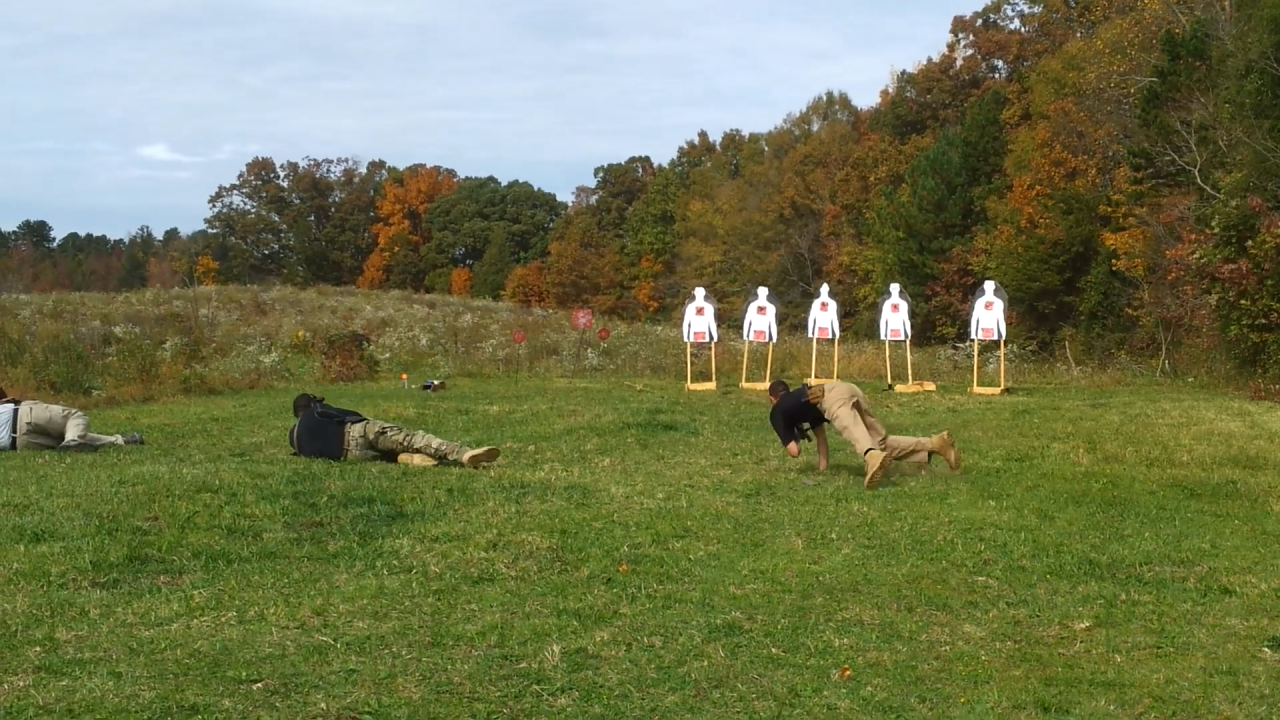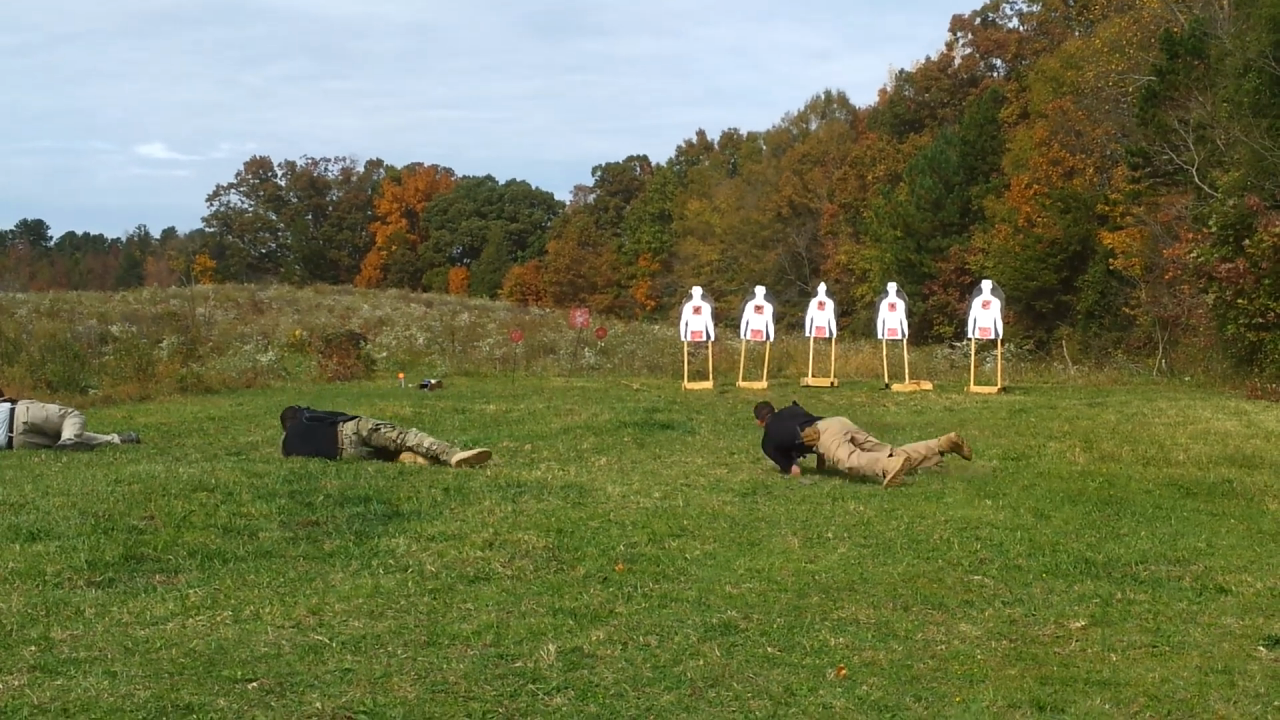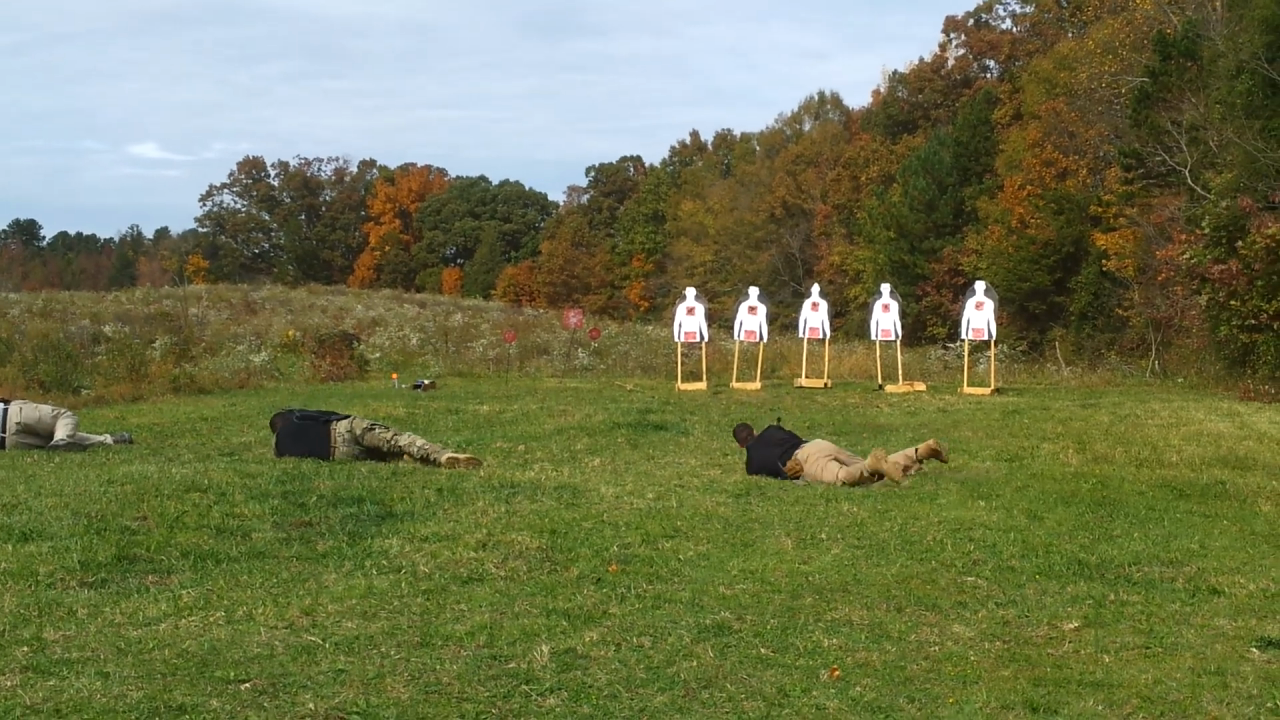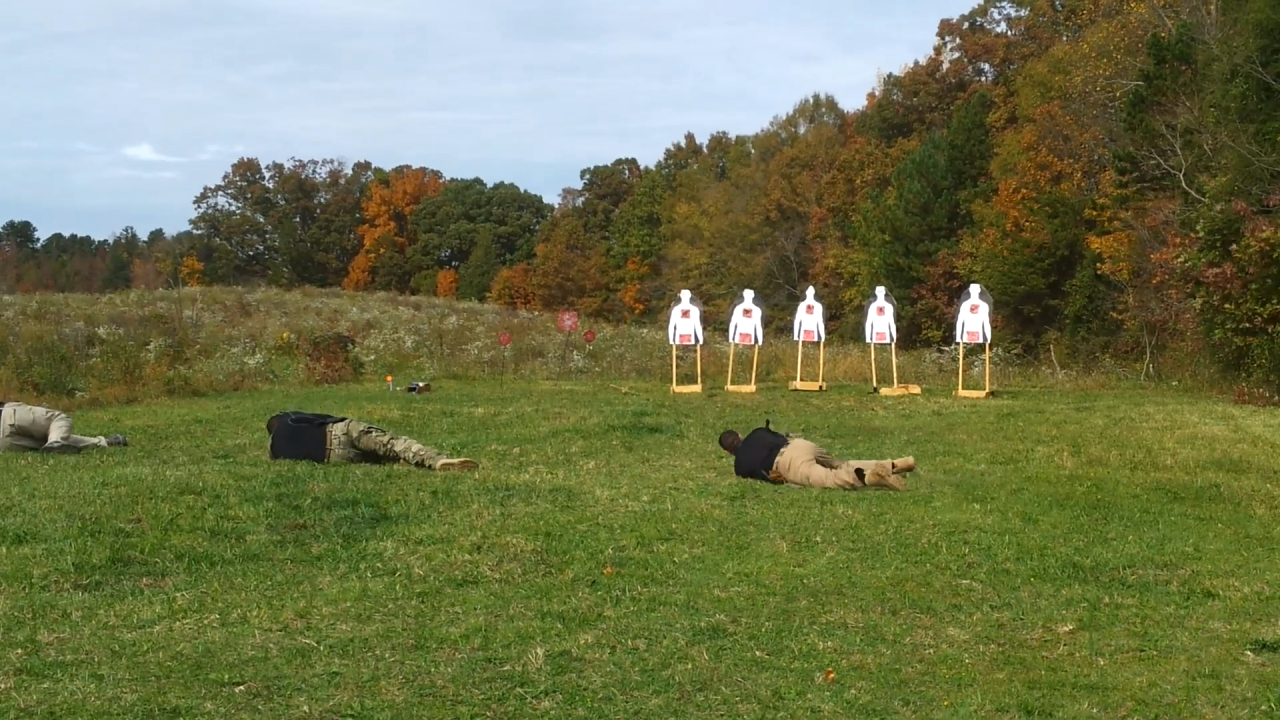
dt=0.1s
person 1, frame 1
left shoulder: (294, 438)
right shoulder: (315, 411)
right elbow: (352, 416)
left hip: (350, 454)
right hip: (360, 433)
right knee: (414, 438)
left ankle: (406, 457)
right ankle: (463, 453)
person 1, frame 2
left shoulder: (285, 446)
right shoulder: (304, 418)
right elbow: (341, 416)
left hip: (342, 455)
right hip: (350, 432)
right knee: (407, 437)
right ankle: (453, 455)
person 1, frame 3
left shoulder: (278, 448)
right shoulder: (294, 418)
right elbow: (330, 415)
left hip: (338, 454)
right hip: (344, 430)
left knee: (390, 454)
right knee: (398, 439)
right ankle: (442, 455)
person 1, frame 4
left shoulder: (273, 450)
right shoulder: (289, 421)
right elbow: (324, 418)
left hip: (333, 457)
right hip: (339, 432)
left knee: (379, 456)
right knee: (394, 443)
right ankle: (435, 460)
person 2, frame 1
left shoulder: (776, 410)
right shoulder: (800, 393)
left elbow: (794, 451)
right elbow: (820, 428)
left wrist: (792, 440)
right wrist: (823, 464)
left hip: (831, 396)
right hip: (849, 388)
left knee: (856, 437)
right knee: (882, 440)
left ankle: (872, 456)
right ankle: (936, 444)
person 2, frame 2
left shoulder: (769, 441)
right shoulder: (790, 411)
left elbow: (794, 471)
left wrist: (790, 465)
right wrist: (821, 466)
left hip: (828, 432)
right hip: (838, 424)
left knee: (852, 461)
right knee: (890, 453)
left ankle: (891, 467)
right ankle: (944, 443)
person 2, frame 3
left shoulder: (751, 462)
right shoulder: (771, 430)
left hip: (806, 461)
right hip: (821, 445)
left knee: (842, 477)
right knee: (861, 465)
left ankle: (875, 464)
right ankle: (922, 451)
person 2, frame 4
left shoulder: (740, 465)
right shoulder: (757, 434)
left hip: (789, 461)
right hip: (804, 445)
left knee: (830, 478)
right knee: (844, 466)
left ankle: (867, 476)
right ankle: (895, 465)
